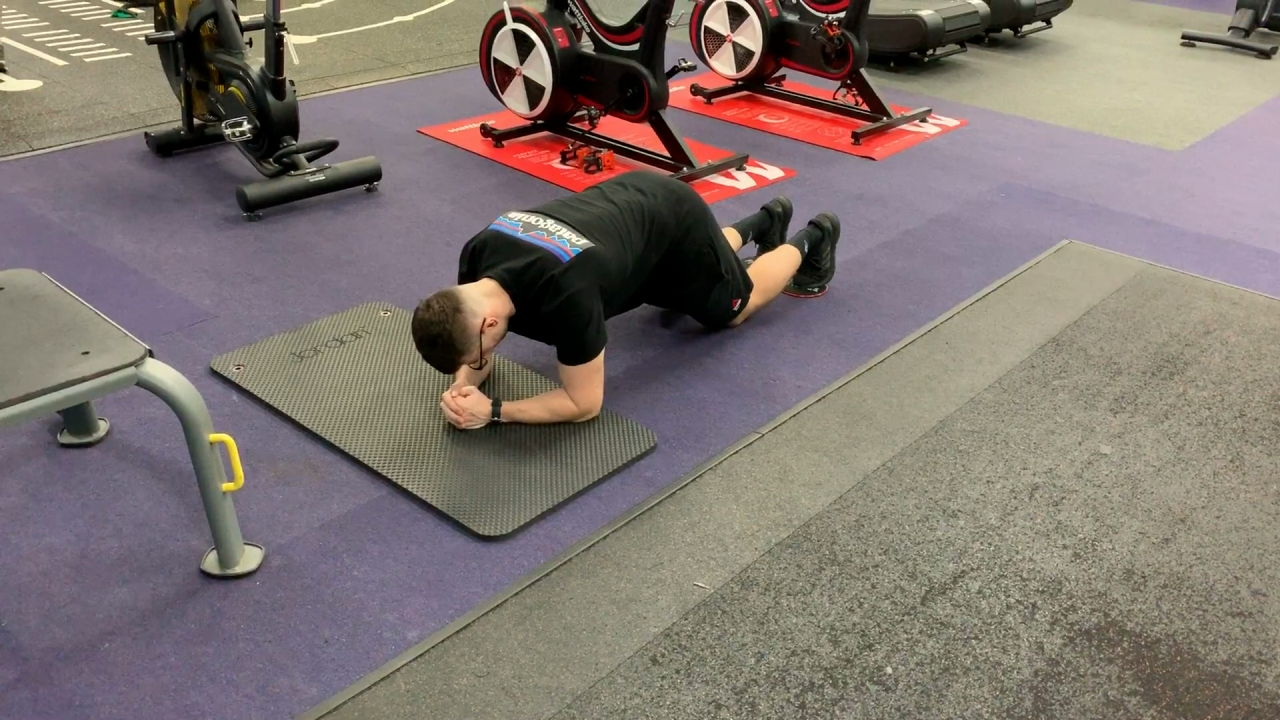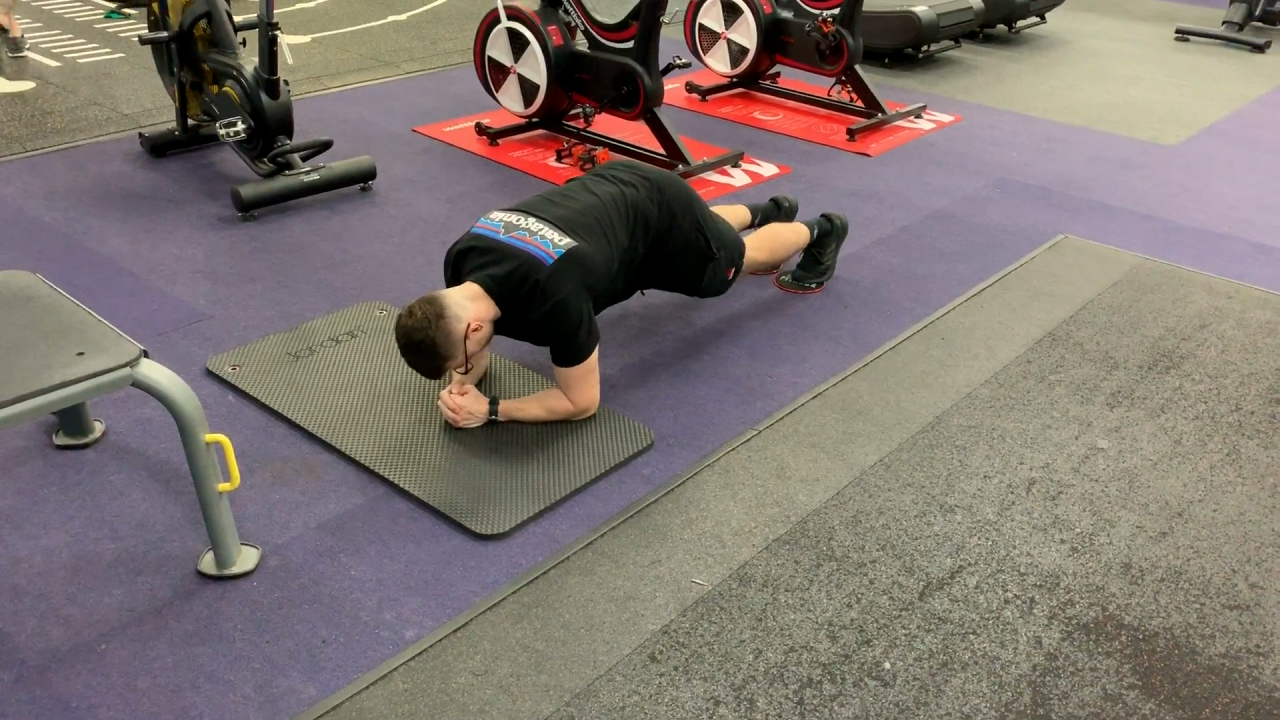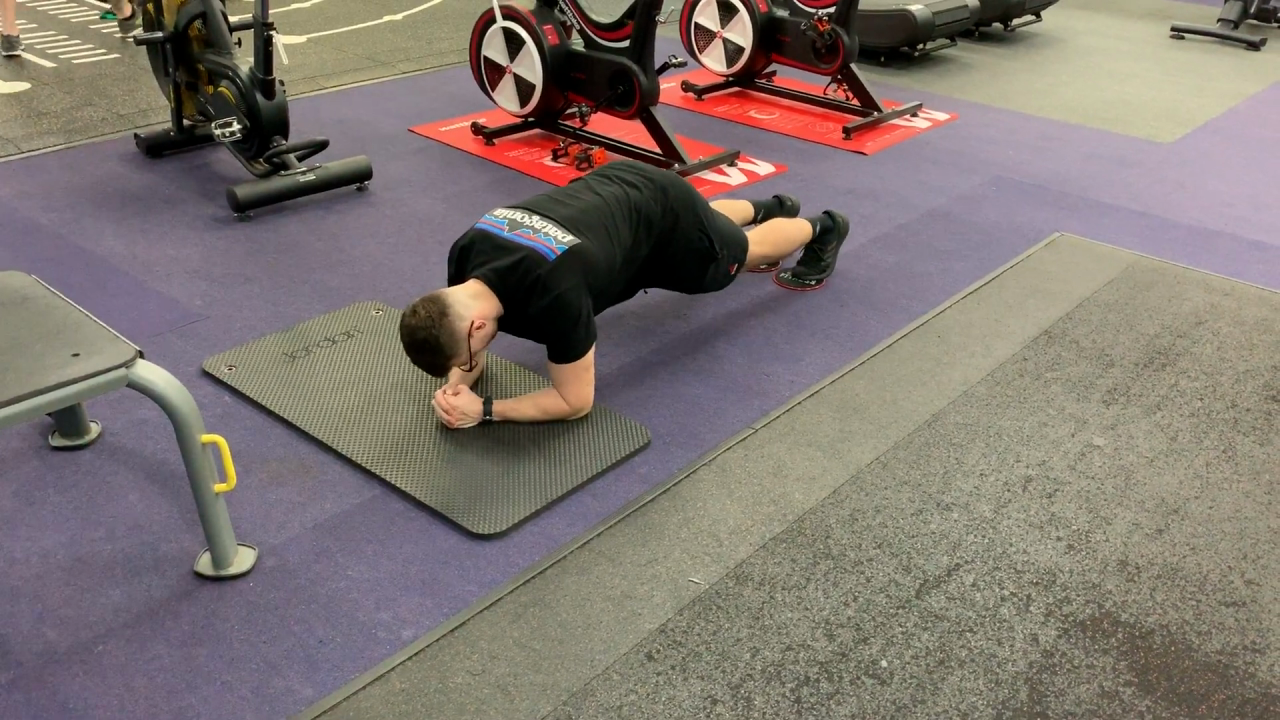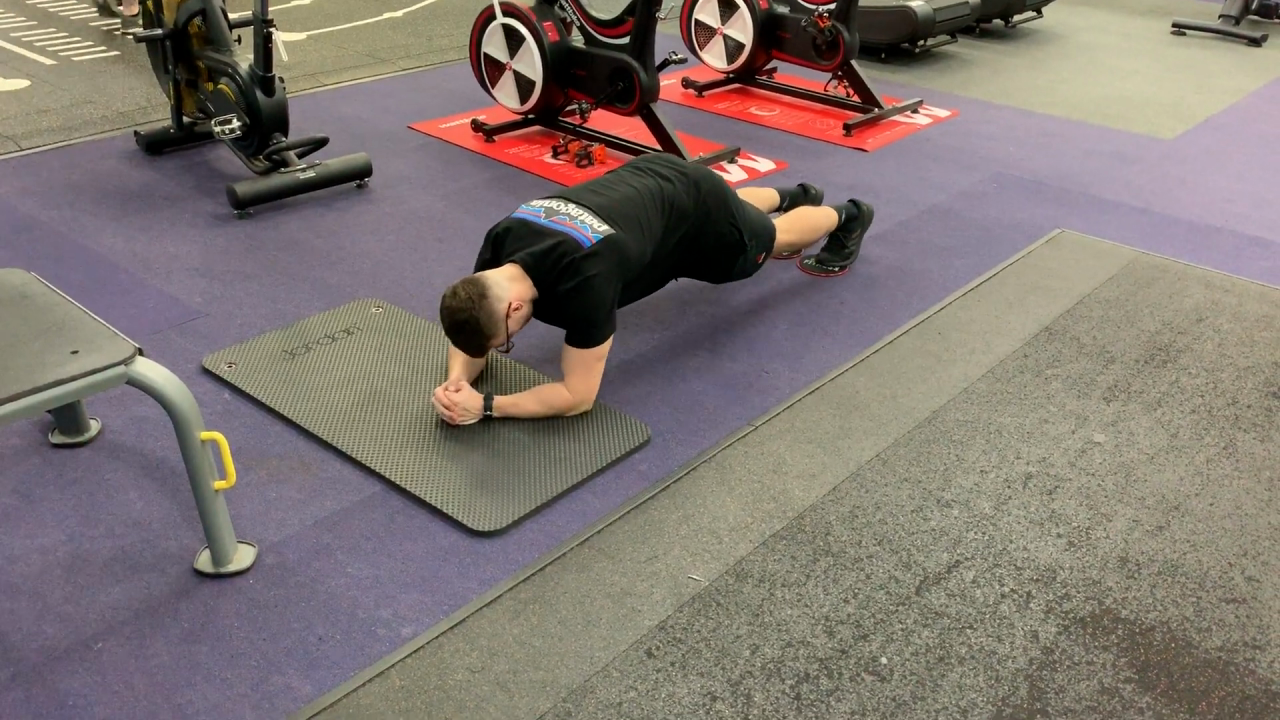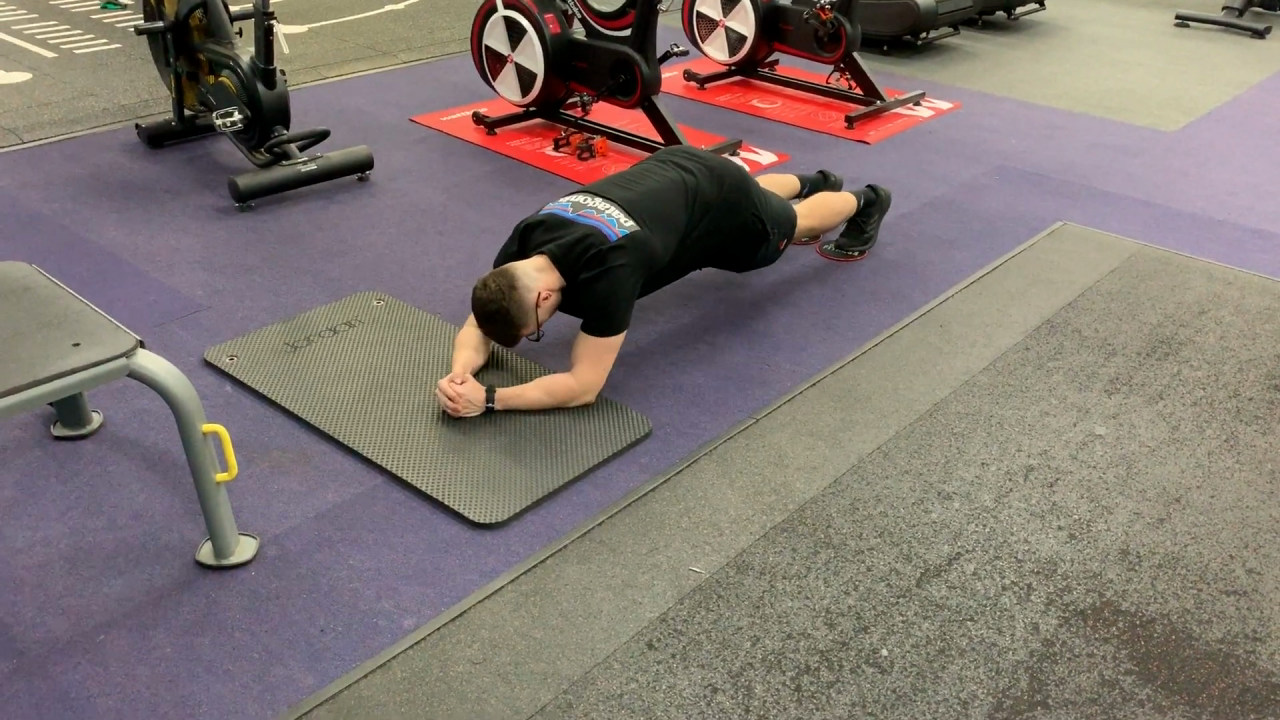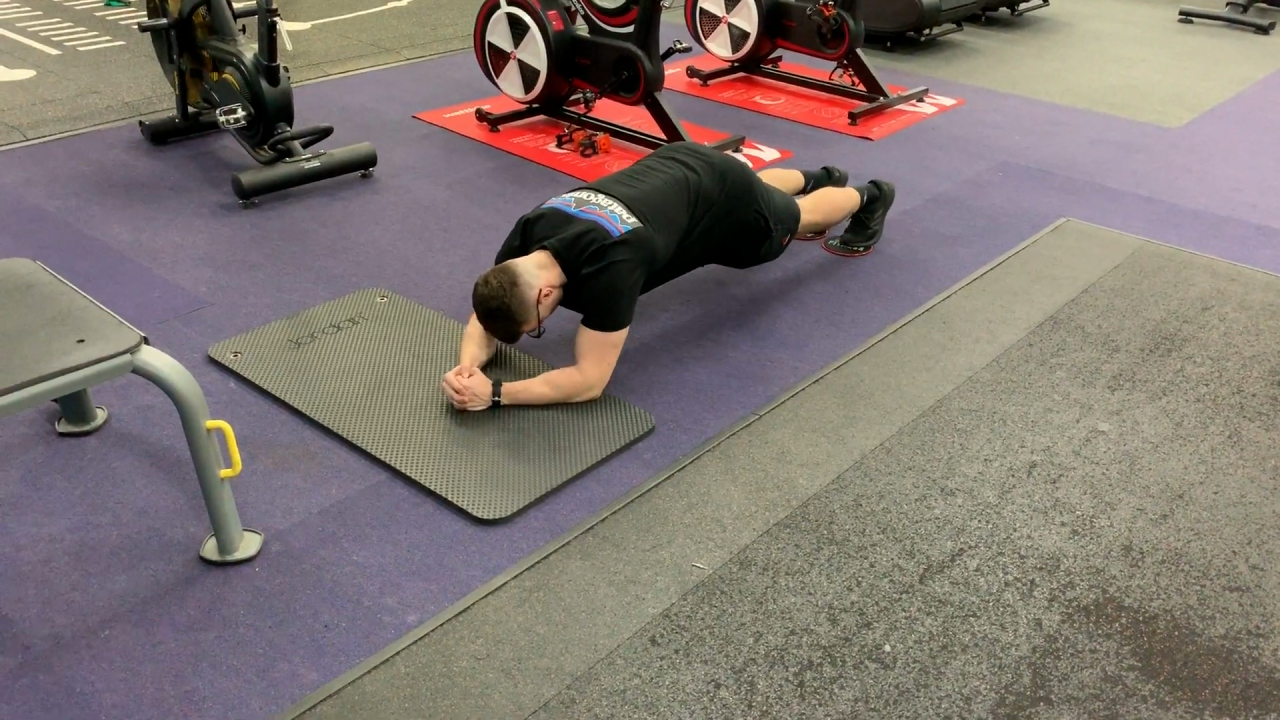
dt=0.4s
person 1, frame 1
left shoulder: (565, 296)
right shoulder: (478, 257)
left elbow: (585, 403)
right elbow: (474, 355)
left wrist: (493, 410)
right wrist: (462, 387)
left hip: (674, 219)
right hip: (631, 196)
left knee: (735, 306)
right knee: (675, 304)
left ankle: (812, 240)
right ankle: (764, 220)
person 1, frame 2
left shoulder: (551, 297)
right shoulder: (462, 260)
left elbow: (582, 401)
right elbow: (475, 350)
left wrist: (490, 410)
right wrist: (461, 385)
left hip: (659, 209)
right hip: (614, 185)
left knee: (739, 260)
left ankle: (819, 232)
right ankle: (767, 212)
person 1, frame 3
left shoulder: (553, 294)
right shoulder: (466, 258)
left elbow: (576, 401)
right elbow: (465, 353)
left wrist: (484, 410)
right wrist: (457, 385)
left hip: (664, 212)
right hip: (618, 186)
left knee: (744, 251)
right knee: (715, 227)
left ankle: (822, 229)
right ankle: (770, 208)
person 1, frame 4
left shoulder: (582, 282)
right shoulder: (500, 246)
left elbow: (578, 396)
right elbow: (469, 340)
left wrist: (485, 407)
right wrist: (457, 381)
left hip: (695, 205)
right hip: (650, 178)
left knee: (774, 239)
right knee: (739, 208)
left ankle: (847, 216)
right ankle: (792, 195)
person 1, frame 5
left shoulder: (605, 273)
right shoulder: (525, 242)
left elbow: (584, 386)
right elbow: (477, 326)
left wrist: (489, 400)
right wrist: (459, 374)
left hip: (719, 197)
right hip: (674, 169)
left knee: (793, 223)
right knee: (770, 197)
left ankle: (864, 202)
right ankle: (813, 182)
person 1, frame 6
left shoulder: (607, 270)
right shoulder: (524, 241)
left elbow: (589, 381)
right elbow: (484, 325)
left wrist: (495, 394)
right wrist: (469, 365)
left hip: (722, 196)
right hip: (677, 165)
left knee: (796, 218)
right knee: (769, 191)
left ankle: (867, 197)
right ankle: (821, 178)
